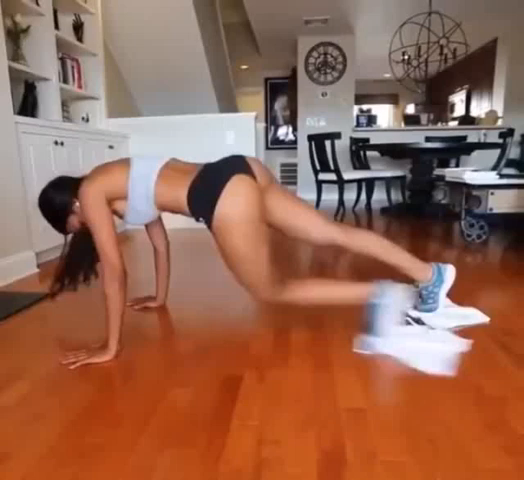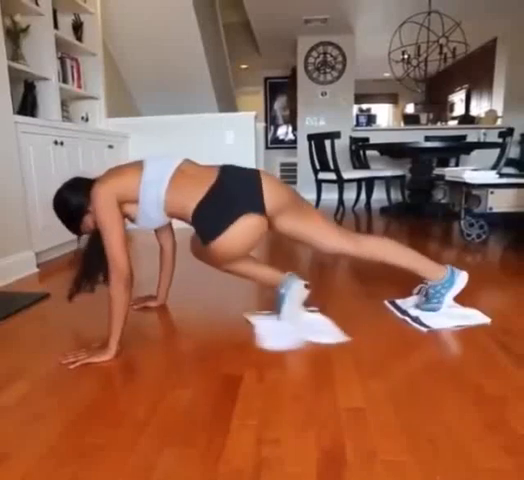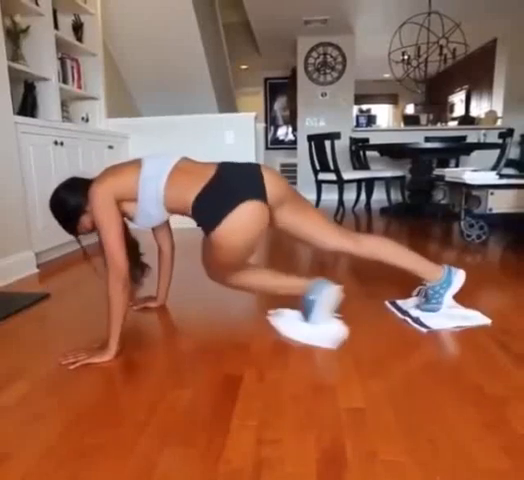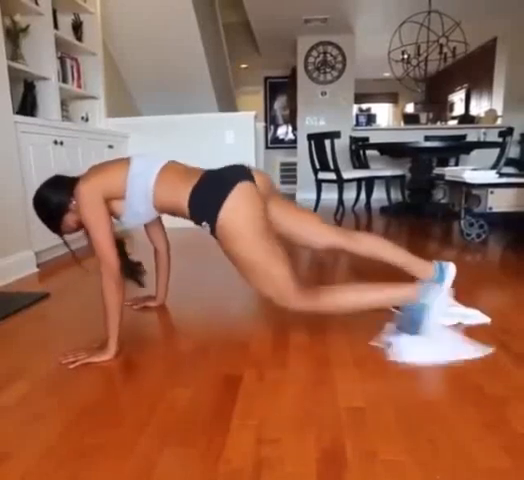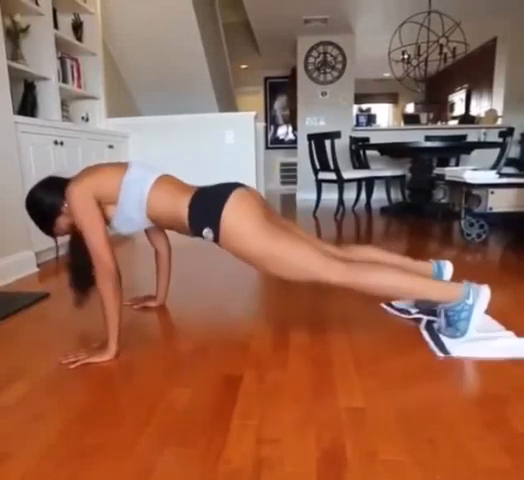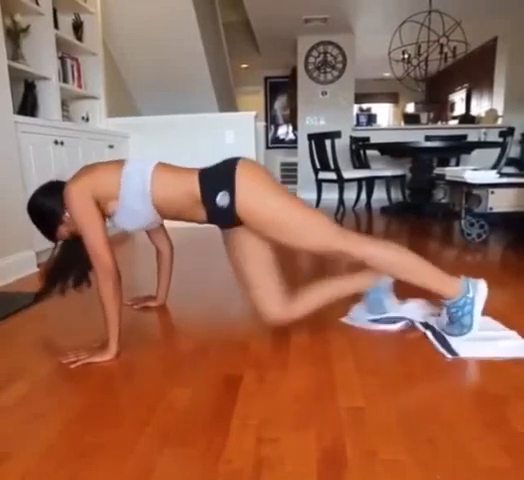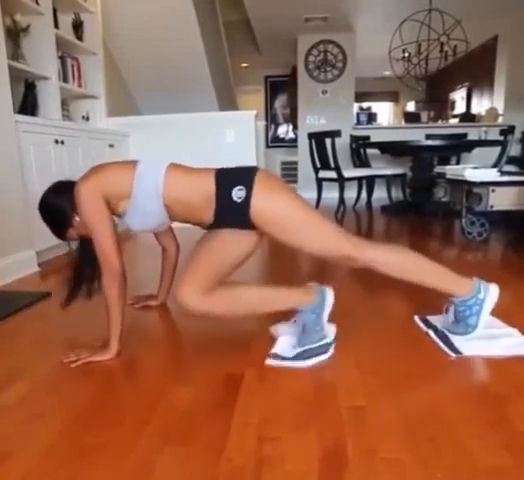
dt=0.2s
person 1, frame 1
left shoulder: (91, 191)
right shoulder: (123, 182)
left elbow: (114, 270)
right elbow: (159, 240)
left wrist: (109, 347)
right wrist: (158, 297)
left hip: (224, 193)
right hip: (240, 171)
left knee: (270, 292)
right knee: (332, 233)
left ankle: (378, 294)
right ankle: (430, 276)
person 1, frame 2
left shoulder: (103, 194)
right shoulder: (135, 182)
left elbow: (120, 271)
right elbow: (166, 240)
left wrist: (110, 347)
right wrist: (159, 298)
left hip: (231, 217)
right hip: (253, 182)
left knee: (203, 247)
right knee: (347, 241)
left ankle: (285, 283)
right ankle: (443, 276)
person 1, frame 3
left shoulder: (101, 192)
right shoulder: (133, 184)
left elbow: (119, 270)
right elbow: (165, 242)
left wrist: (110, 347)
right wrist: (159, 298)
left hip: (233, 206)
right hip: (252, 176)
left knee: (219, 270)
right knee: (344, 239)
left ankle: (312, 290)
right ankle: (440, 276)
person 1, frame 4
left shoulder: (88, 193)
right shoulder: (114, 184)
left elbow: (112, 269)
right elbow: (161, 238)
left wrist: (110, 346)
right wrist: (160, 297)
left hip: (229, 204)
right hip: (240, 179)
left knee: (300, 300)
right knee: (335, 236)
left ankle: (422, 294)
right ankle: (431, 271)
person 1, frame 5
left shoulder: (80, 192)
right shoulder: (109, 189)
left elbow: (107, 270)
right elbow: (161, 242)
left wrist: (110, 346)
right wrist: (160, 297)
left hip: (226, 215)
right hip: (227, 208)
left knee: (333, 272)
right knee: (330, 254)
left ankle: (460, 295)
right ankle: (428, 269)
person 1, frame 6
left shoulder: (79, 191)
right shoulder: (113, 197)
left elbow: (107, 269)
right elbow: (163, 241)
left wrist: (110, 346)
right wrist: (159, 297)
left hip: (234, 185)
right hip: (228, 208)
left knee: (345, 243)
right knee: (278, 311)
left ankle: (462, 290)
right ankle: (370, 281)
person 1, frame 7
left shoulder: (89, 190)
right shoulder: (123, 198)
left elbow: (111, 268)
right elbow: (169, 243)
left wrist: (112, 345)
right wrist: (159, 296)
left hip: (244, 191)
right hip: (230, 214)
left knee: (352, 250)
right knee: (190, 296)
left ankle: (470, 292)
right ankle: (310, 301)
